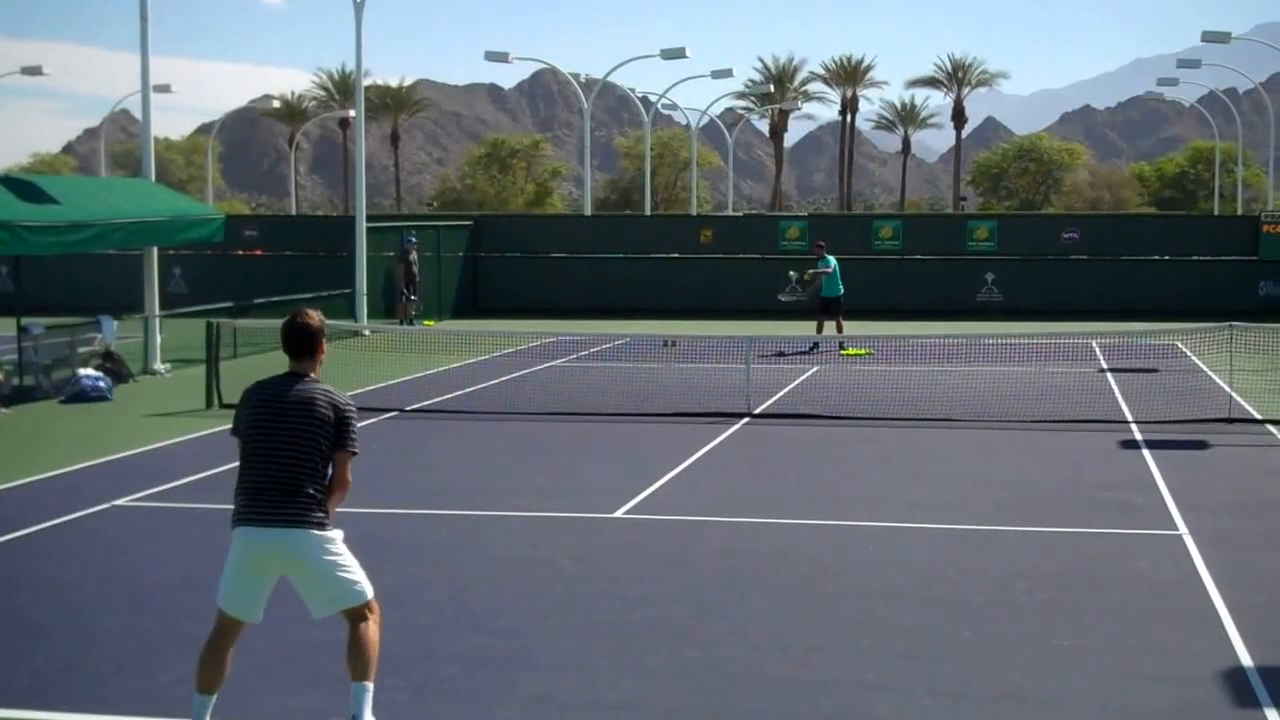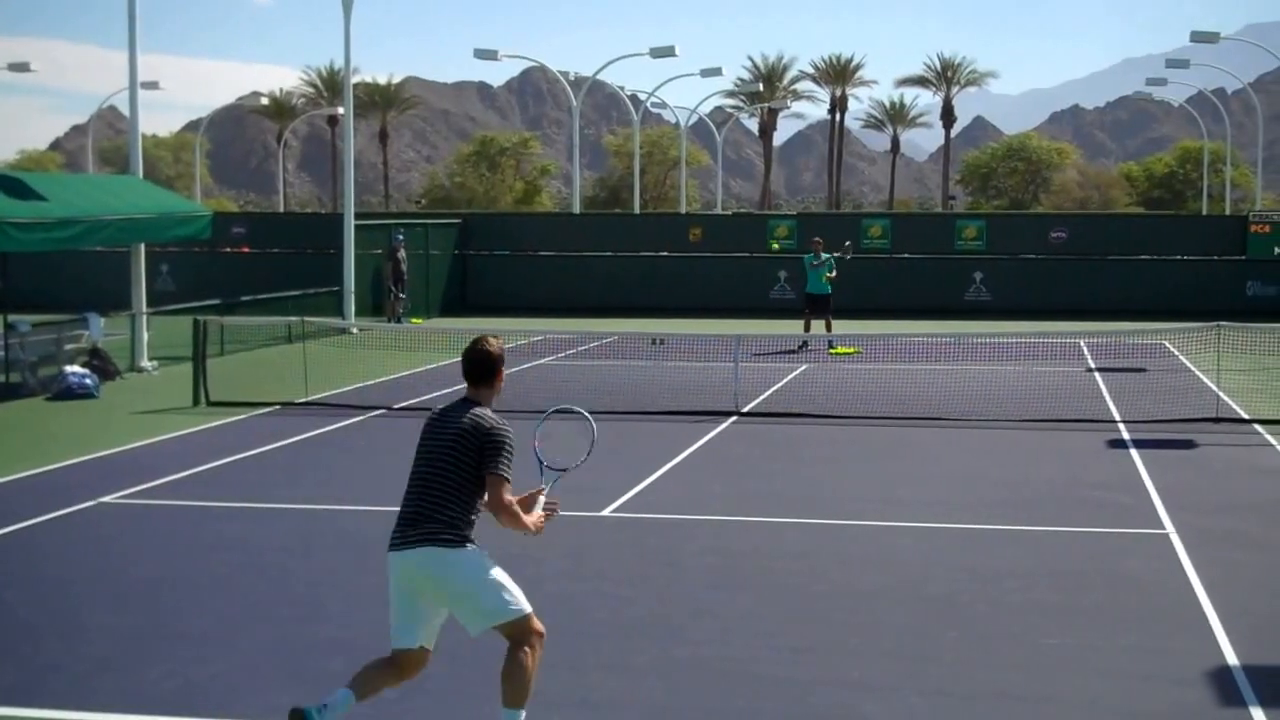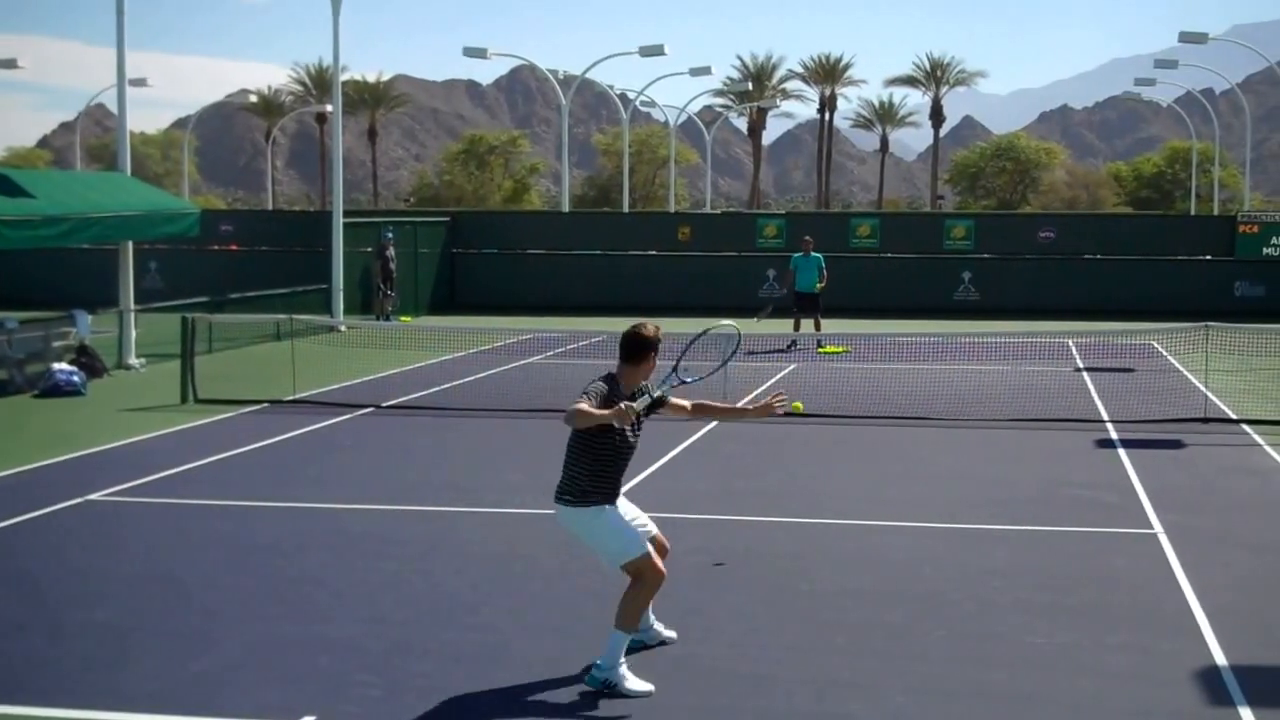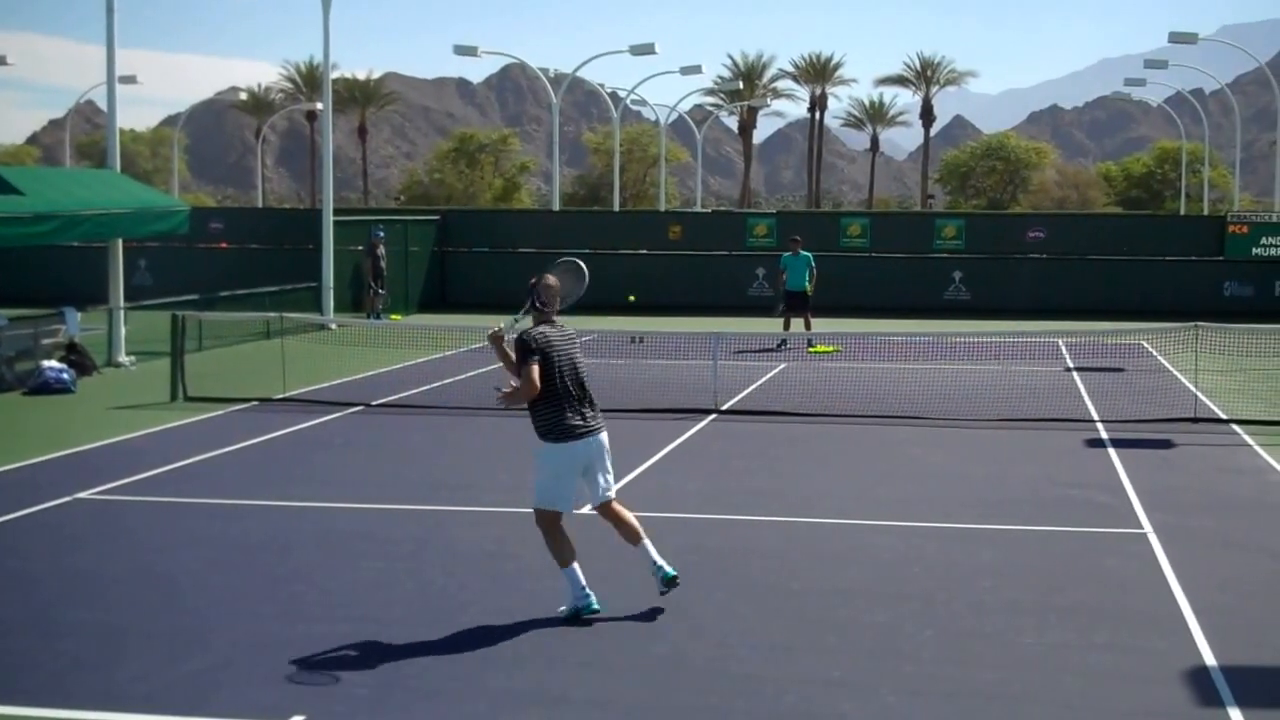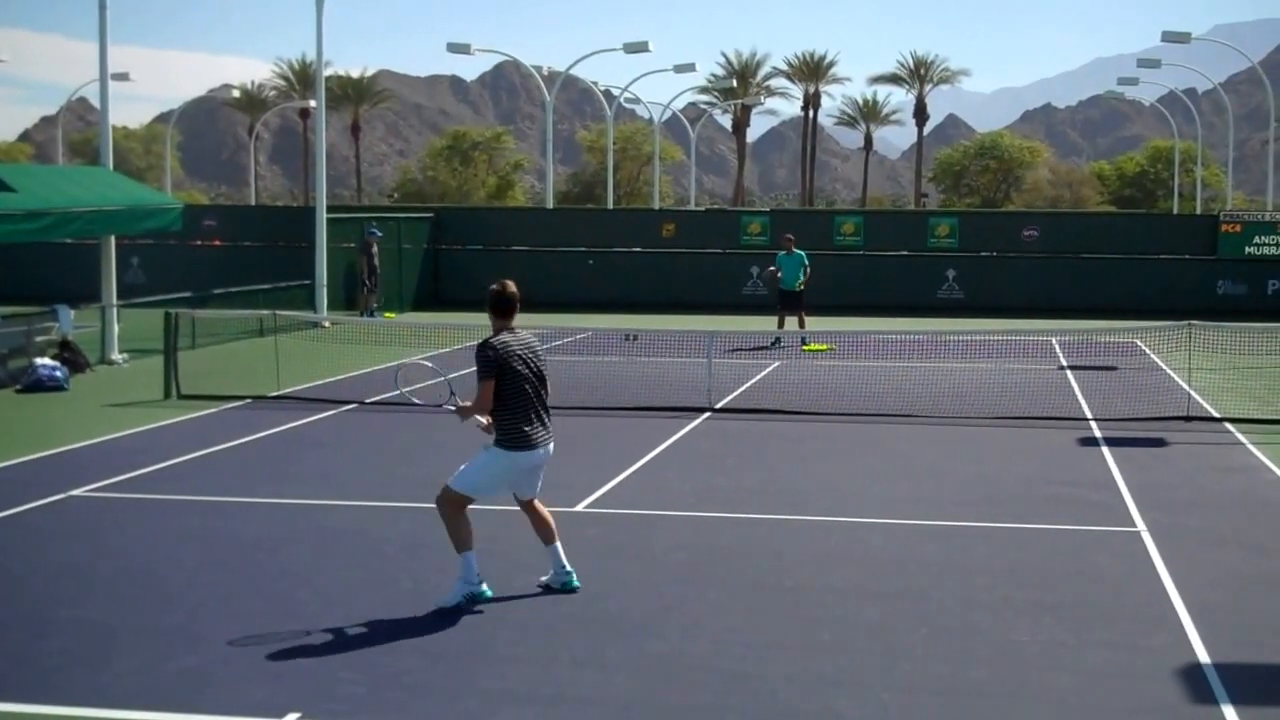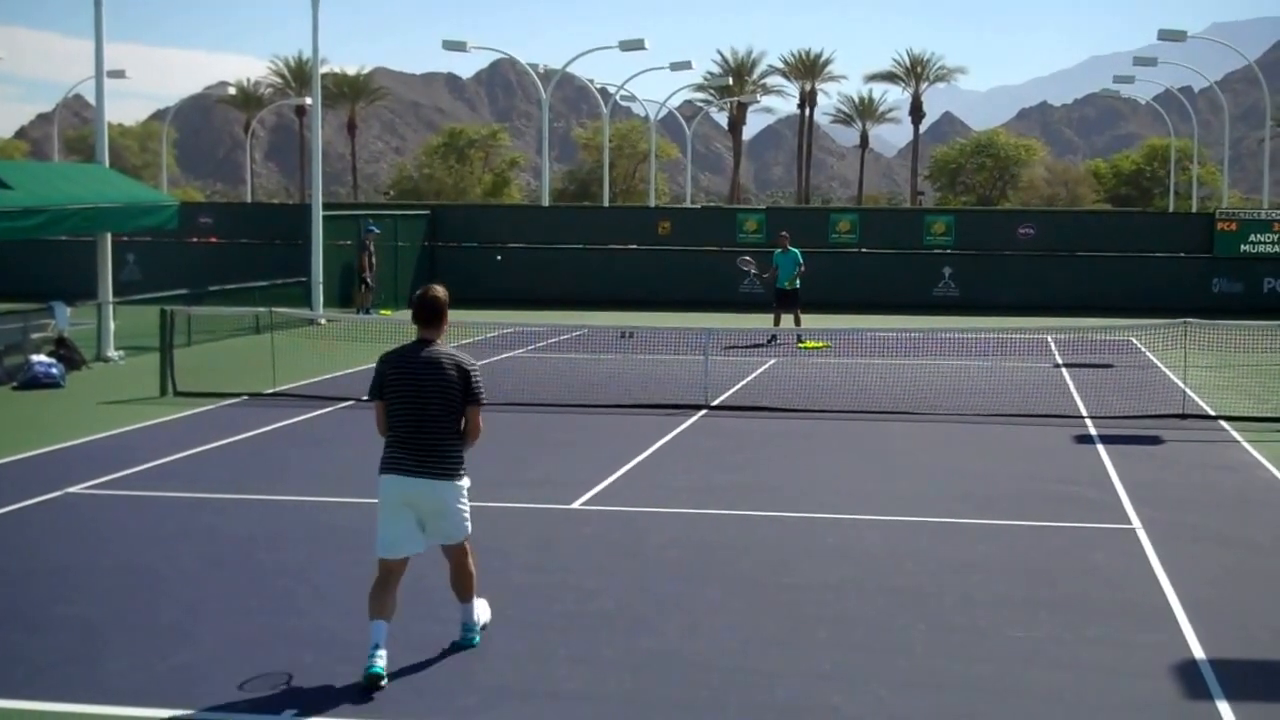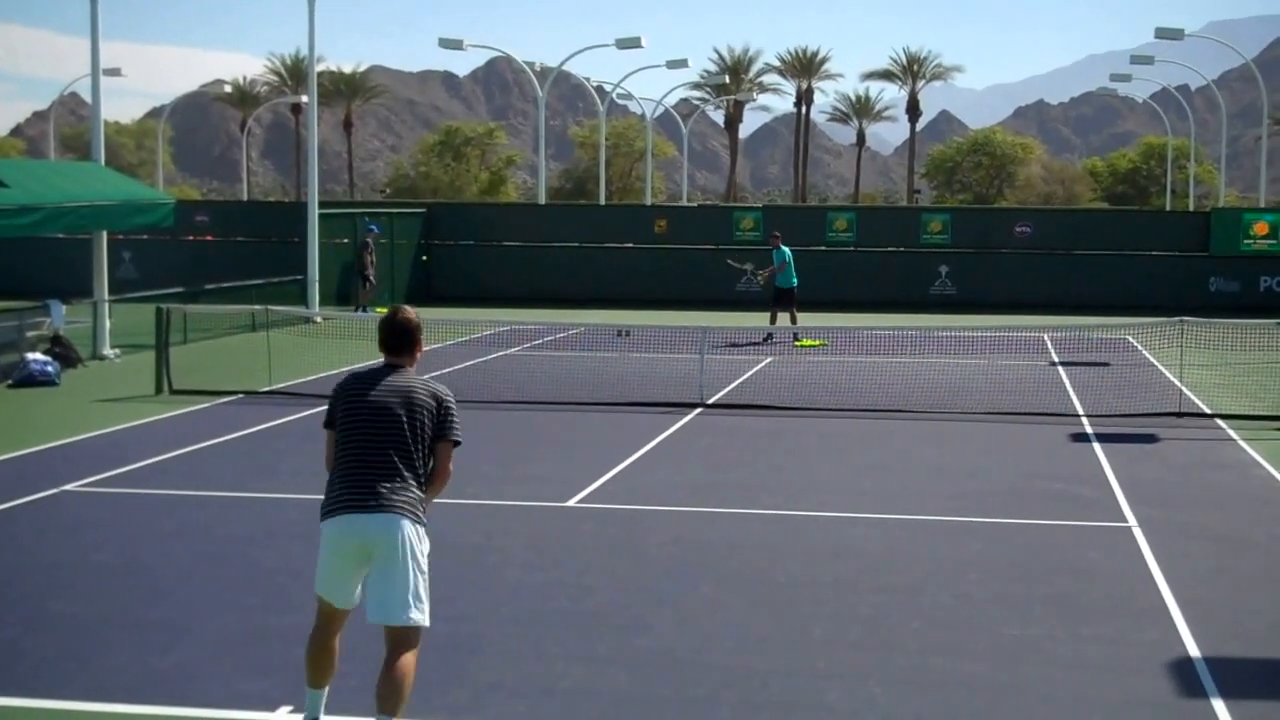
dt=0.7s
person 1, frame 1
left shoulder: (252, 395)
right shoulder: (338, 404)
right elbow: (342, 480)
left hip: (249, 529)
right hip: (306, 531)
left knee: (226, 626)
right knee: (365, 614)
person 1, frame 2
left shoulder: (433, 420)
right shoulder: (494, 429)
right elbow: (500, 506)
left wrist: (516, 503)
right wrist: (531, 523)
left hip: (402, 552)
right hip: (448, 554)
left knee: (408, 661)
right knee: (529, 635)
person 1, frame 3
left shoulder: (640, 393)
right shoulder: (600, 392)
left elbow: (691, 409)
right elbow: (572, 416)
left wrist: (750, 411)
right wrist: (609, 416)
left hip: (603, 501)
right hip: (584, 506)
left knee: (658, 550)
right knee: (650, 572)
left ankle: (642, 627)
right ankle: (609, 668)
person 1, frame 4
left shoulder: (527, 337)
right shoulder: (564, 333)
left elbow: (530, 387)
left wrist: (513, 398)
right wrist: (502, 351)
left hip: (559, 443)
right hip: (594, 434)
left knee: (547, 518)
right knee: (608, 507)
left ankle: (582, 597)
right ankle: (658, 566)
person 1, frame 5
left shoulder: (489, 347)
right shoulder: (531, 342)
left elbow: (485, 403)
left wrist: (468, 410)
left hip: (512, 447)
right hip: (542, 442)
left knee: (449, 501)
right knee: (528, 501)
left ankle: (471, 583)
right ankle: (562, 572)
person 1, frame 6
left shoulder: (388, 362)
right shoulder: (463, 365)
left elbow: (381, 425)
right elbow: (474, 430)
left hip: (394, 477)
right hip: (444, 478)
left knee: (389, 571)
right knee: (458, 551)
left ankle: (378, 654)
right ankle: (468, 623)
person 1, frame 7
left shoulder: (347, 387)
right shoulder: (438, 396)
left elbow: (331, 460)
right elbow: (443, 471)
left hip: (340, 518)
right hip: (398, 522)
left knee: (328, 621)
right knee: (403, 642)
